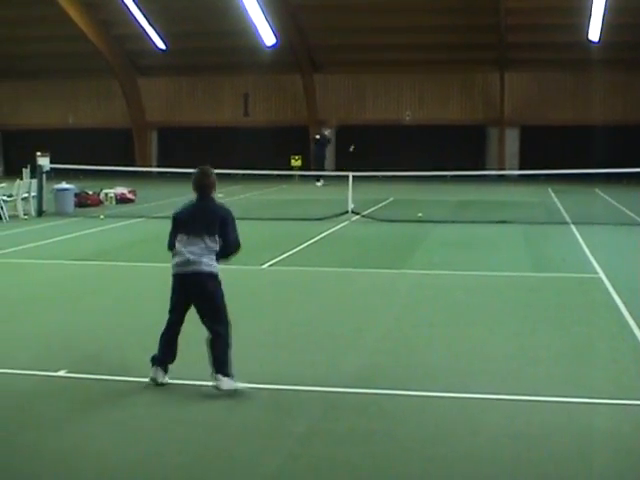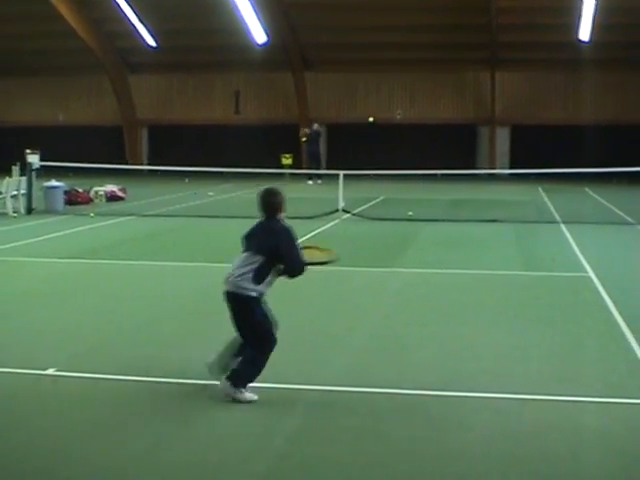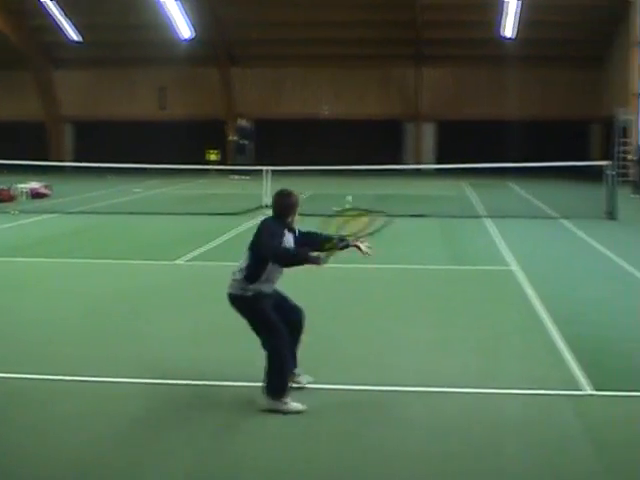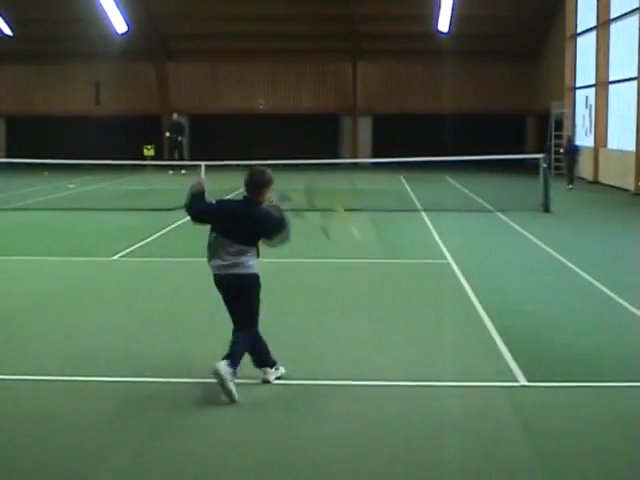
dt=0.4s
person 1, frame 1
left shoulder: (181, 214)
right shoulder: (222, 213)
left elbow: (171, 245)
right elbow: (233, 246)
left hip: (180, 272)
right hip: (205, 273)
left knee: (174, 321)
right knee: (218, 324)
left ankle: (159, 368)
right ankle: (222, 376)
person 1, frame 2
left shoulder: (254, 231)
right shoulder: (282, 232)
right elbow: (295, 267)
left wrist: (278, 267)
right wrist: (284, 268)
left hip: (236, 288)
right hip: (244, 293)
left knee: (265, 327)
right knee: (265, 341)
left ankle: (225, 362)
right ankle: (234, 384)
person 1, frame 3
left shoulder: (289, 232)
right shoulder: (270, 228)
left elbow: (316, 240)
right elbow: (276, 254)
left wrist: (349, 243)
right wrist: (307, 257)
left hip: (262, 290)
right hip: (245, 293)
left knee: (295, 317)
right knee: (278, 337)
left ankle: (289, 371)
right ankle: (275, 396)
person 1, frame 4
left shoulder: (225, 208)
right shoulder: (261, 216)
left elbow: (195, 211)
right elbow: (278, 228)
left wrist: (197, 190)
right wrist: (277, 213)
left hip: (220, 273)
right hip: (244, 275)
left knee: (246, 322)
right knee: (247, 325)
left ankle: (267, 367)
right ankle: (228, 365)
